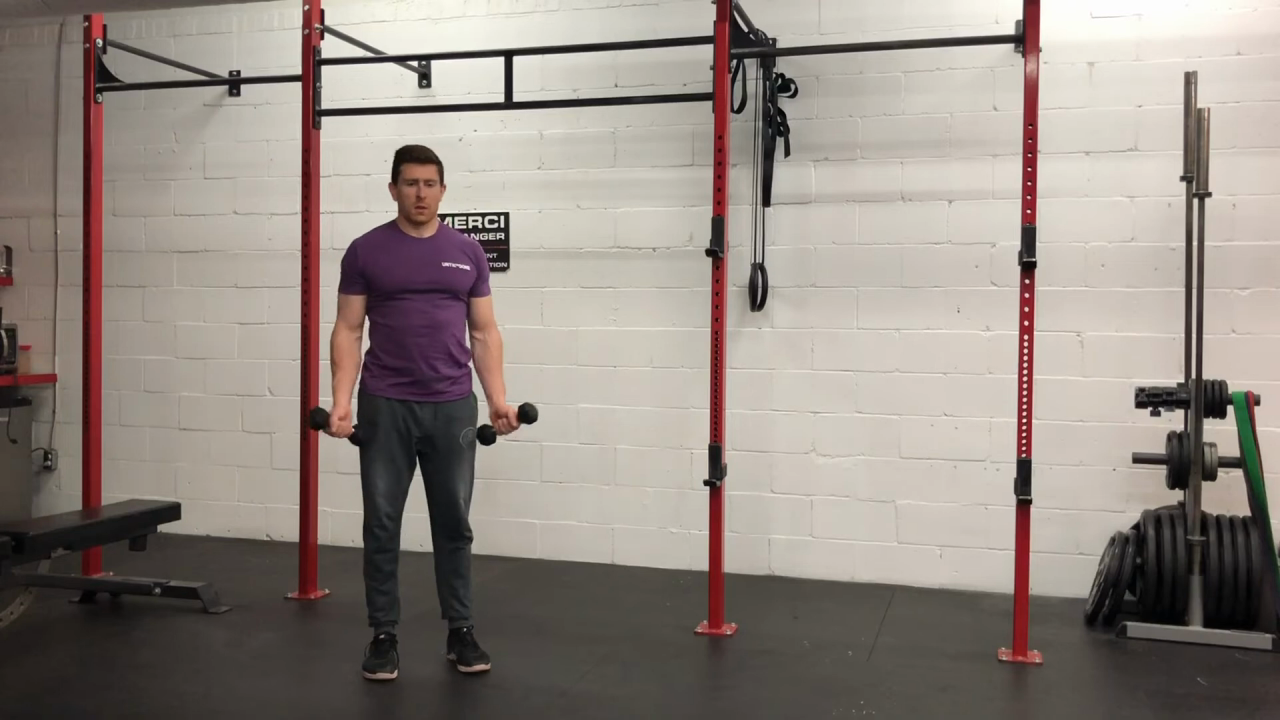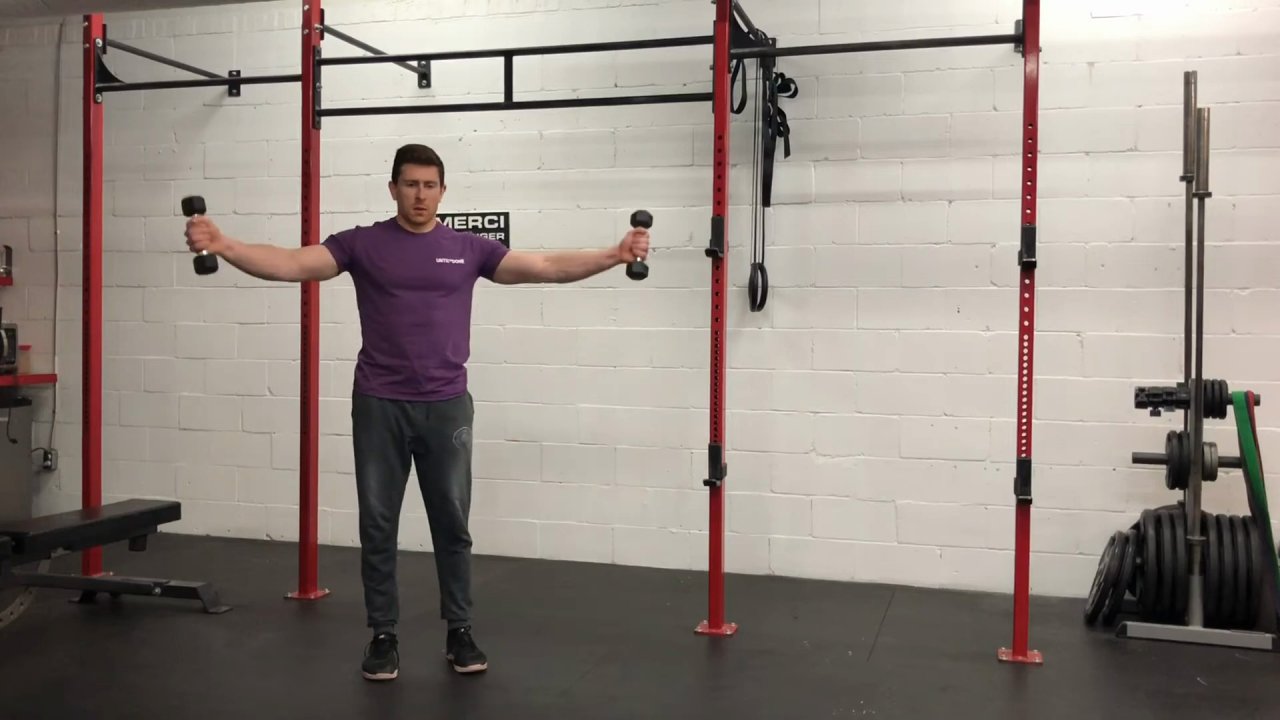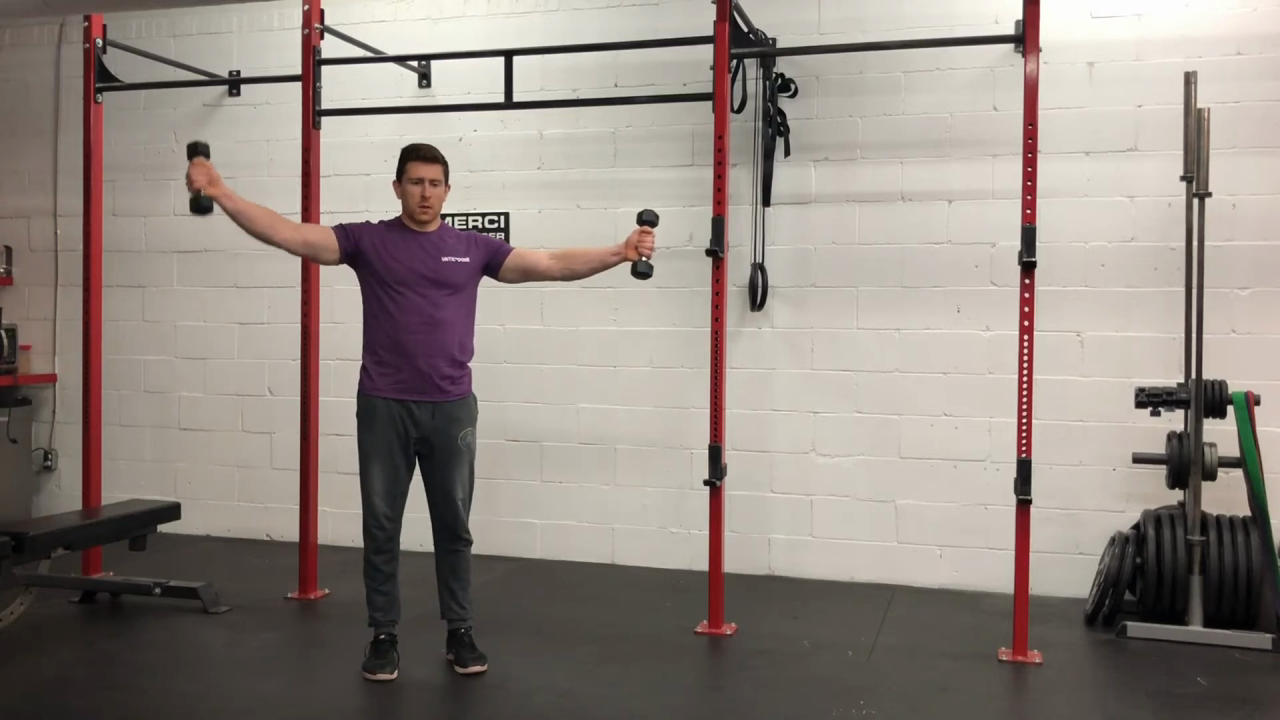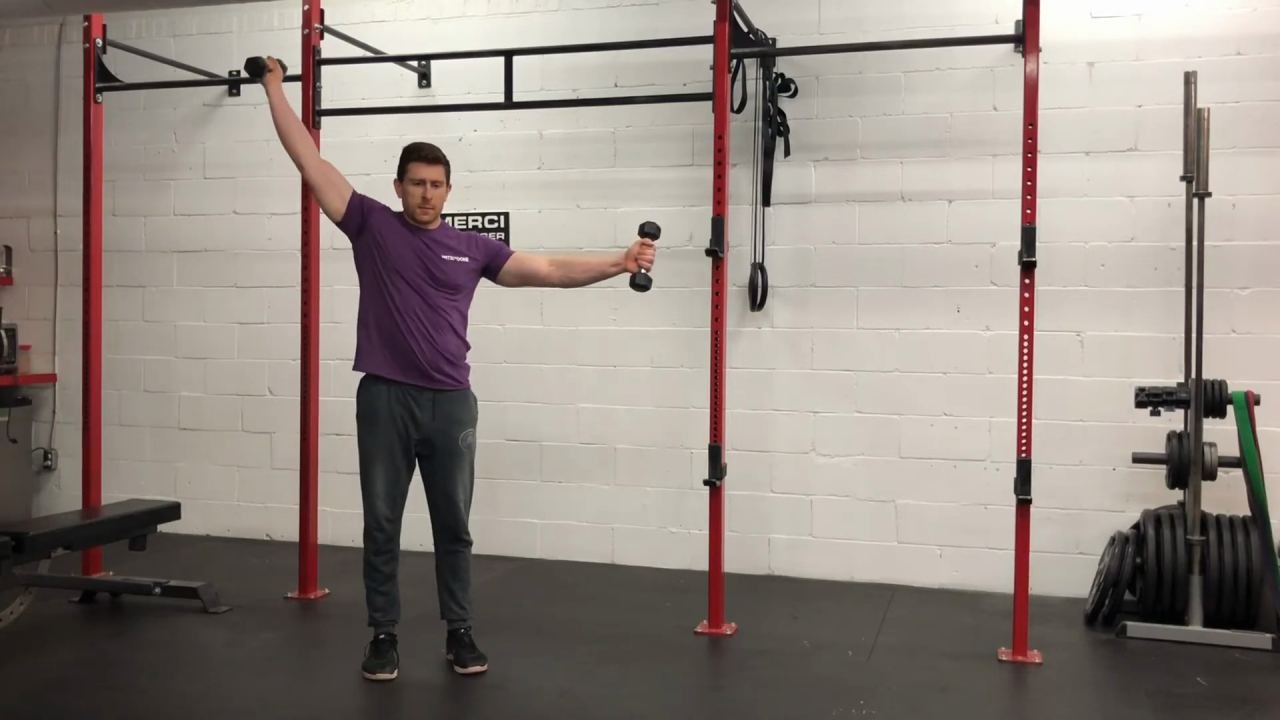
dt=0.7s
person 1, frame 1
left shoulder: (467, 252)
right shoulder: (366, 251)
left elbow: (484, 332)
right elbow: (347, 331)
left wrist: (498, 398)
right wrist: (341, 401)
left hip: (452, 408)
right hip: (385, 407)
left knee: (454, 525)
right knee: (381, 525)
left ankle: (460, 631)
right ankle: (383, 635)
person 1, frame 2
left shoulder: (468, 248)
right shoulder: (362, 244)
left elbow: (546, 266)
right elbow: (289, 263)
left wrist: (614, 255)
right wrist: (223, 245)
left hip: (447, 407)
right hip: (379, 405)
left knee: (453, 525)
right knee: (378, 526)
left ankle: (459, 632)
right ankle: (383, 635)
person 1, frame 3
left shoulder: (473, 247)
right shoulder: (368, 241)
left elbow: (550, 265)
right elbow: (291, 235)
left wrist: (618, 253)
right wrist: (221, 194)
left hip: (451, 408)
right hip: (384, 406)
left knee: (453, 526)
right knee: (381, 527)
left ankle: (459, 632)
right ankle: (383, 635)
person 1, frame 4
left shoulder: (471, 249)
right shoulder: (371, 226)
left elbow: (548, 270)
right elbow: (309, 161)
left wrist: (617, 263)
right wrist: (274, 88)
left hip: (450, 403)
right hip: (384, 399)
left knee: (453, 526)
right knee: (381, 526)
left ankle: (458, 631)
right ankle: (383, 635)
